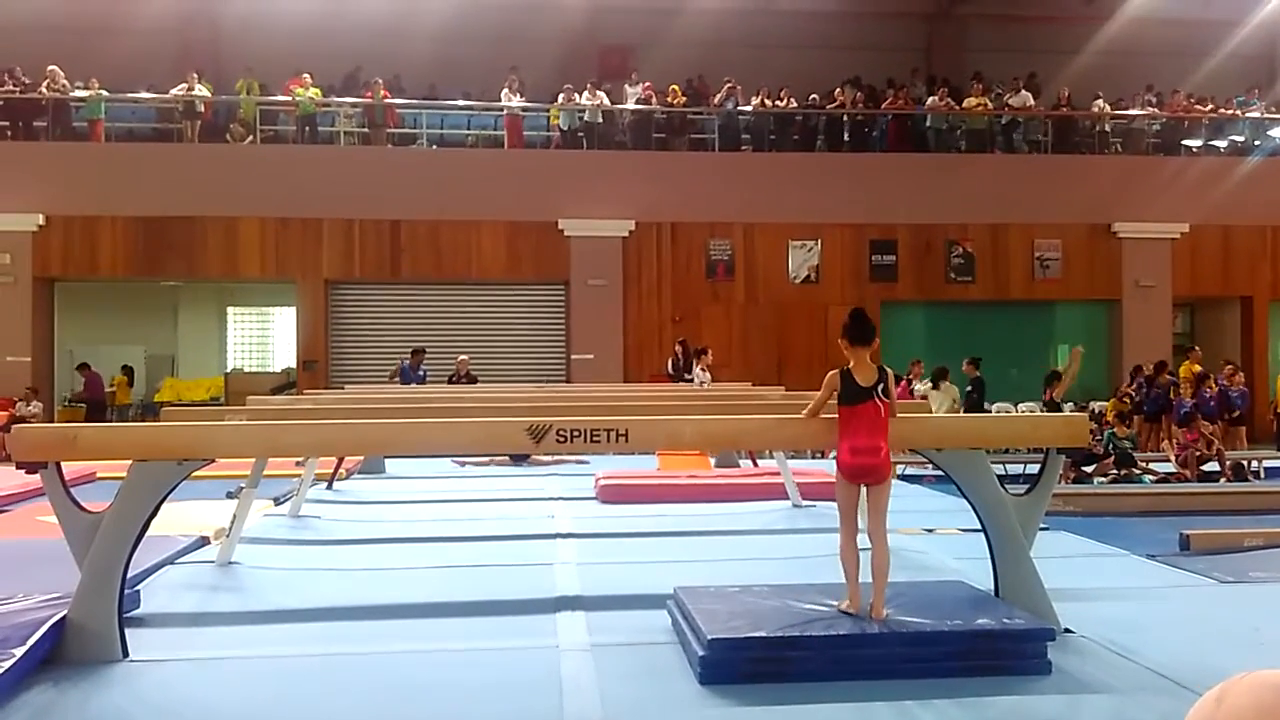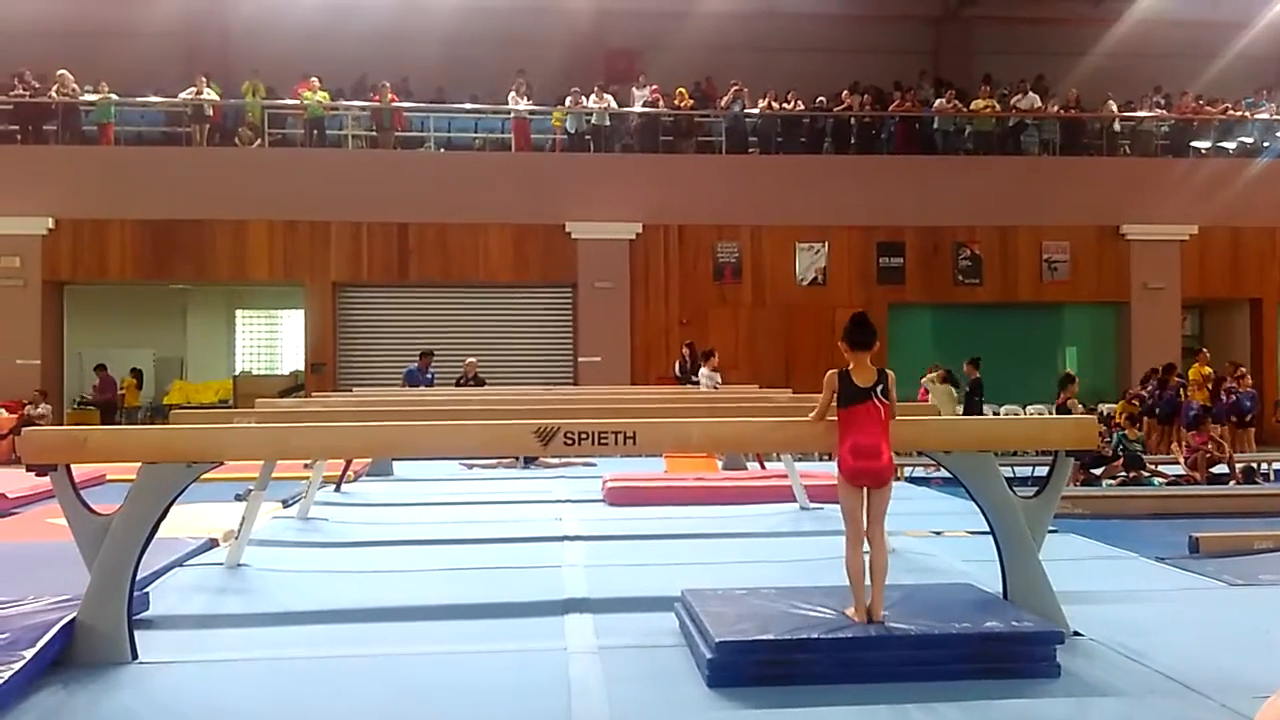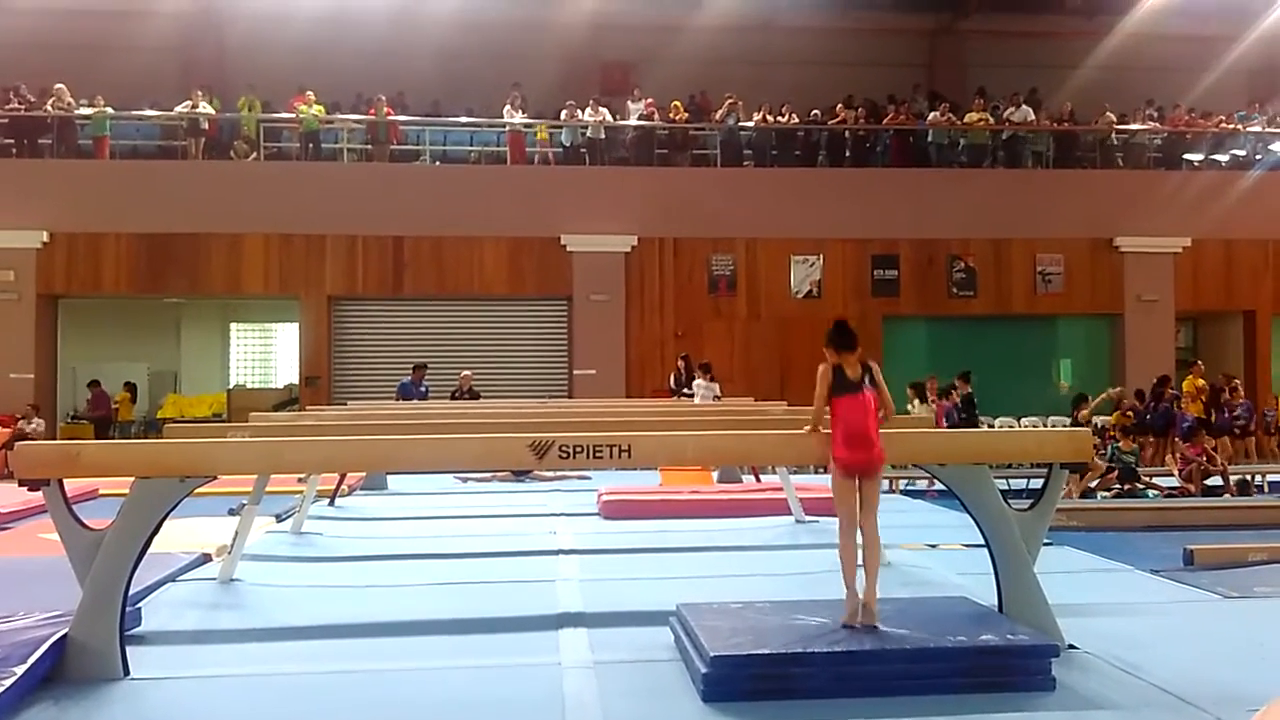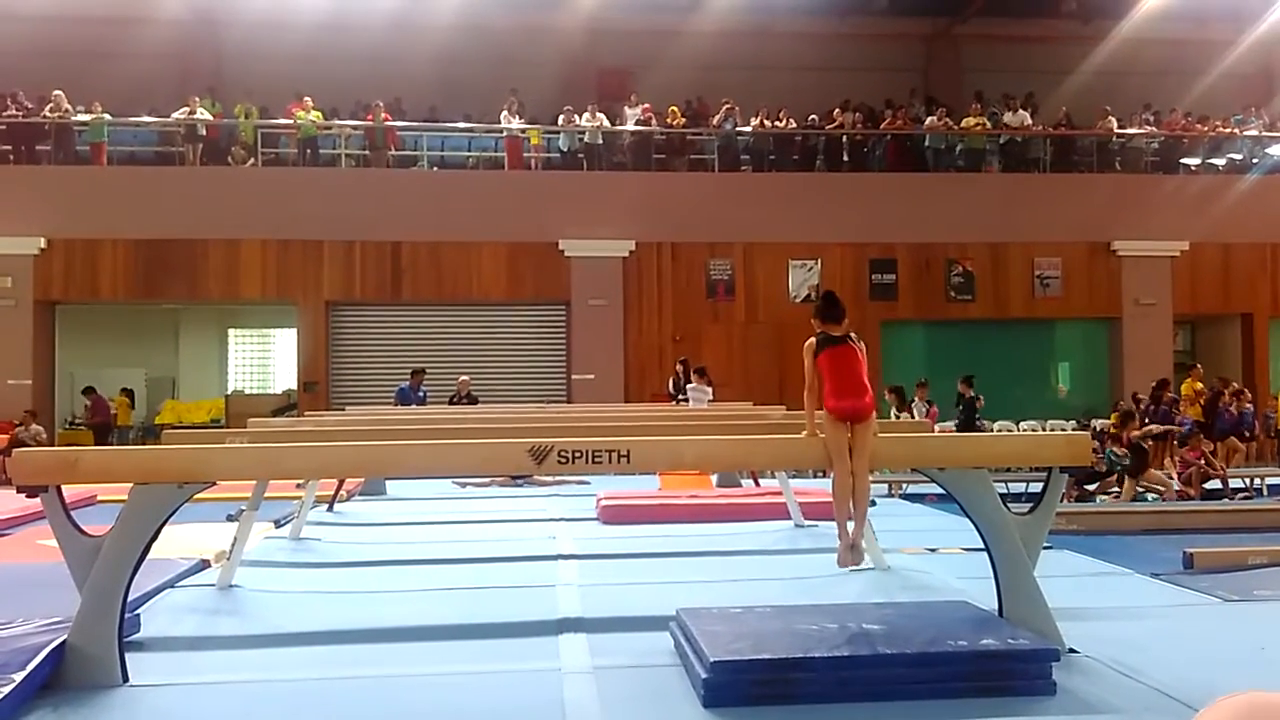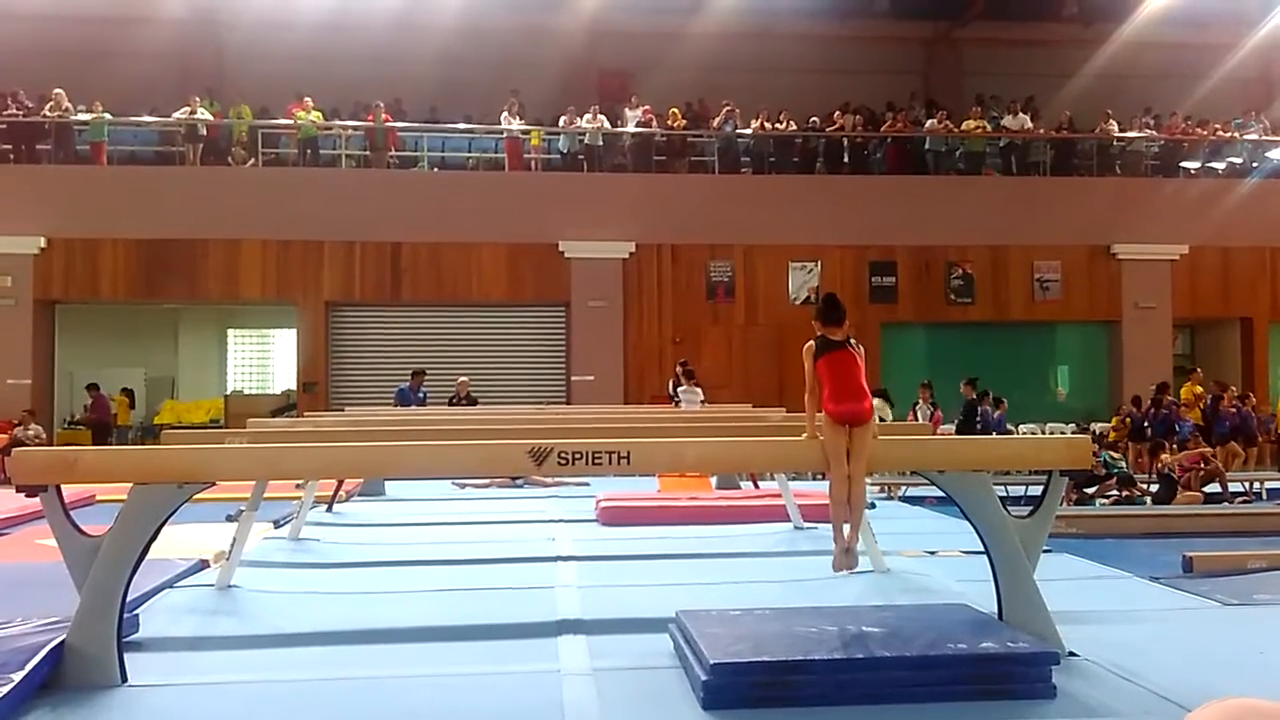
dt=0.5s
person 1, frame 1
left shoulder: (836, 378)
right shoulder: (887, 376)
left elbow: (812, 412)
left wrist: (806, 411)
left hip: (849, 462)
right hip: (879, 462)
left knee: (848, 530)
right knee: (878, 532)
left ankle: (853, 599)
right ankle: (878, 604)
person 1, frame 2
left shoulder: (835, 378)
right shoulder: (887, 377)
left elbow: (818, 417)
left wrist: (814, 413)
left hip: (851, 466)
right hip: (882, 465)
left knee: (854, 537)
right knee: (877, 534)
left ankle: (860, 608)
right ankle: (876, 605)
person 1, frame 3
left shoulder: (827, 371)
right shoulder: (872, 370)
left elbow: (816, 419)
right elbow: (889, 411)
left wrist: (813, 427)
left hip: (844, 456)
right hip: (872, 454)
left knee: (847, 528)
right knee: (869, 525)
left ankle: (852, 596)
right ankle: (871, 597)
person 1, frame 4
left shoulder: (812, 344)
right shoulder: (857, 342)
left elbow: (811, 388)
left wrist: (810, 426)
right wrist: (872, 422)
left hip: (836, 404)
right hip: (864, 402)
left knee: (841, 469)
right knee: (861, 469)
left ankle: (844, 535)
right ankle: (858, 533)
person 1, frame 5
left shoulder: (812, 347)
right shoulder: (857, 346)
left elbow: (812, 390)
left wrist: (810, 429)
right wrist: (871, 423)
left hip: (835, 409)
right hip: (862, 407)
left knee: (838, 474)
right knee: (857, 474)
left ankle: (840, 539)
right ankle: (853, 539)
